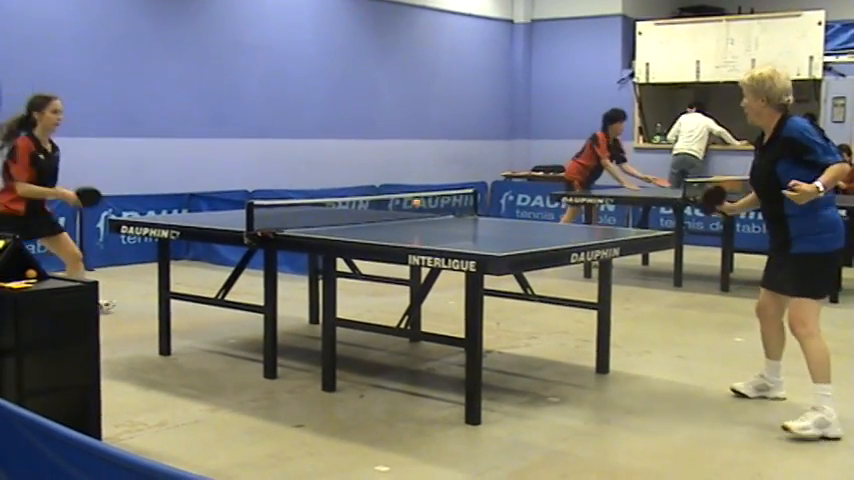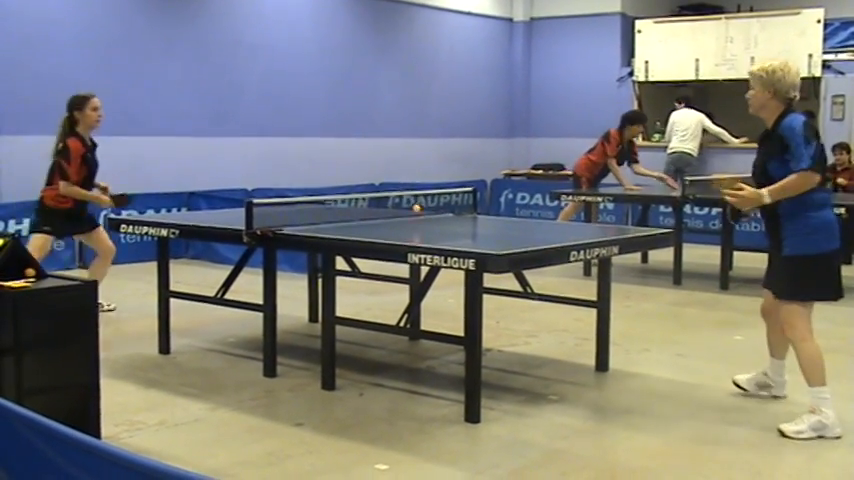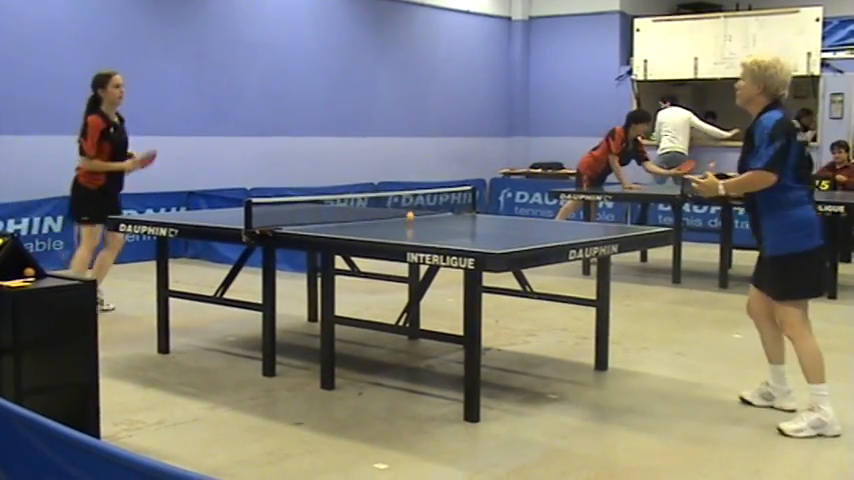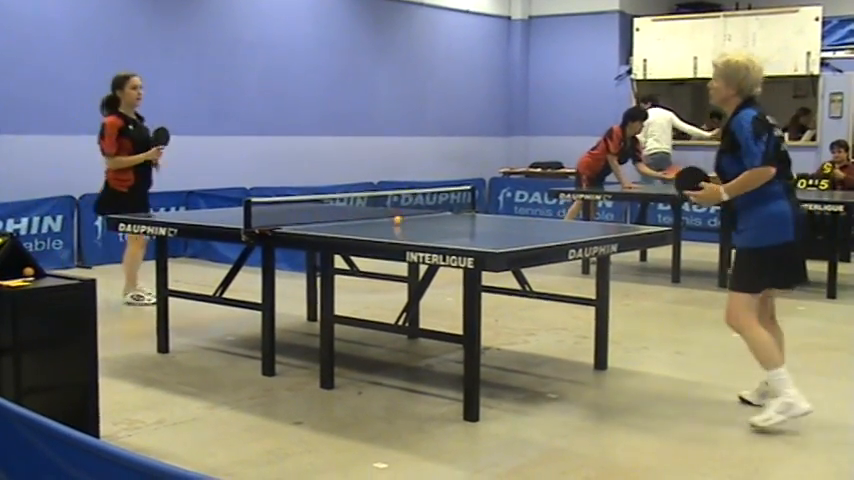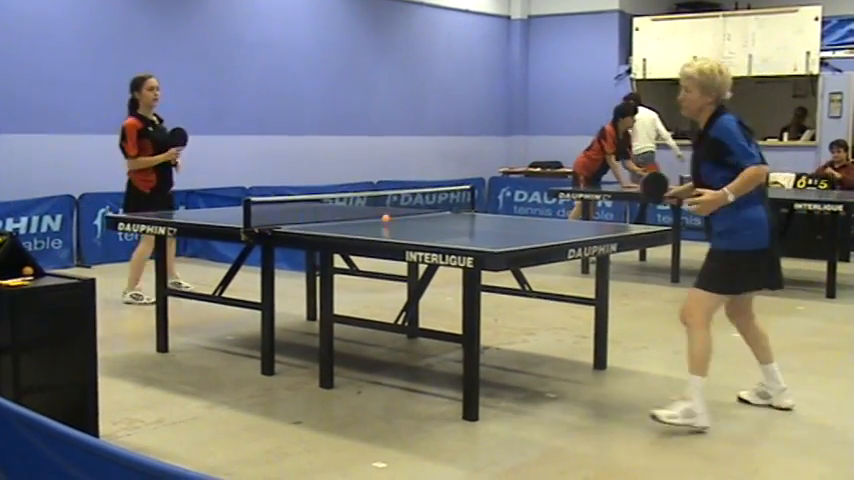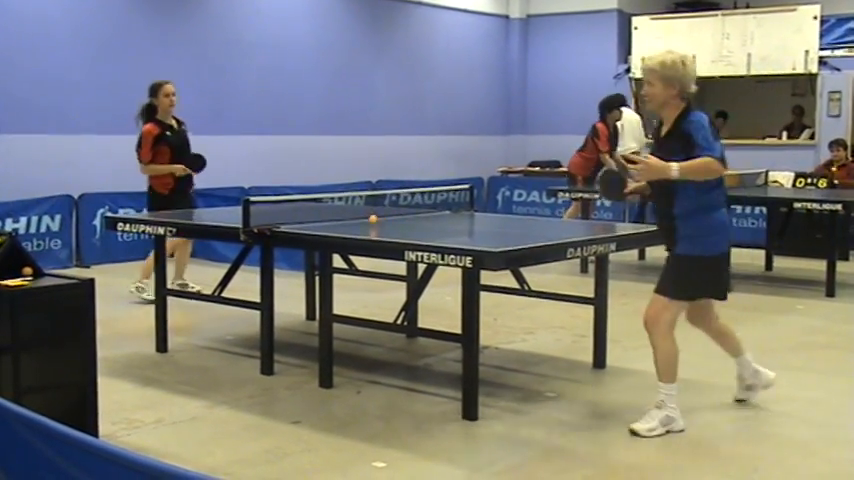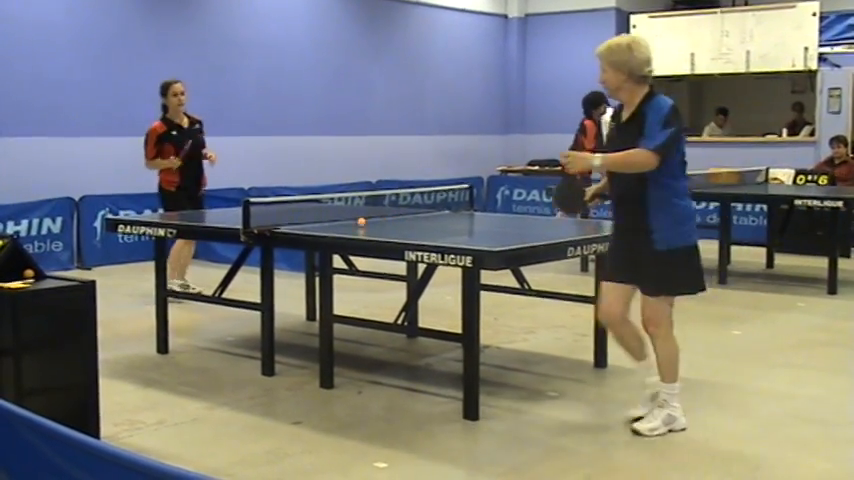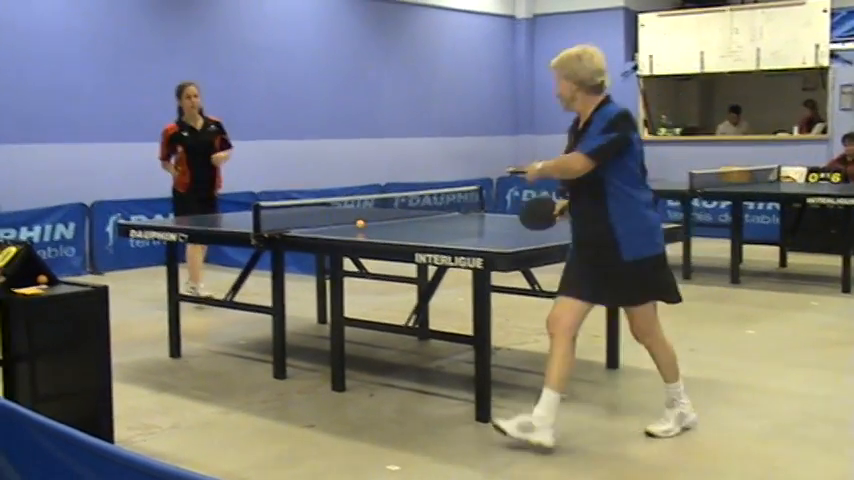
dt=0.2s
person 1, frame 1
left shoulder: (797, 130)
right shoulder: (764, 142)
left elbow: (839, 164)
left wrist: (816, 188)
right wrist: (735, 207)
left hip: (815, 238)
right hip: (787, 240)
left knee: (801, 323)
right knee: (767, 309)
left ankle: (825, 413)
right ankle: (771, 381)
person 1, frame 2
left shoulder: (794, 126)
right shoulder: (771, 133)
left elbow: (807, 176)
left wrist: (763, 196)
right wrist: (751, 201)
left hip: (808, 239)
right hip: (789, 239)
left knee: (795, 326)
right knee: (771, 309)
left ankle: (823, 414)
right ankle: (773, 379)
person 1, frame 3
left shoulder: (771, 123)
right shoulder: (767, 123)
left elbow: (765, 176)
left wrist: (721, 187)
right wrist: (735, 189)
left hip: (790, 235)
right hip: (780, 235)
left knee: (793, 324)
right knee: (759, 308)
left ankle: (822, 412)
right ankle: (778, 389)
person 1, frame 4
left shoulder: (746, 121)
right shoulder: (748, 120)
left elbow: (764, 171)
left wrist: (721, 193)
right wrist: (720, 188)
left hip: (764, 230)
right hip: (768, 228)
left knee: (740, 316)
right knee: (761, 312)
left ankle: (789, 397)
right ankle: (775, 387)
person 1, frame 5
left shoulder: (726, 127)
right shoulder: (710, 129)
left elbow: (758, 170)
left wrist: (723, 197)
right wrist: (685, 190)
left hip: (740, 236)
right hip: (743, 235)
left knee: (693, 313)
right knee: (739, 313)
left ankle: (693, 404)
right ankle: (775, 387)
person 1, frame 6
left shoulder: (695, 123)
right shoulder: (664, 128)
left elbow: (713, 165)
left wrist: (667, 170)
right wrist: (644, 184)
left hip: (698, 240)
right hip: (687, 239)
left knee: (657, 319)
right knee: (702, 317)
left ankle: (667, 410)
right ankle: (753, 374)
person 1, frame 7
left shoulder: (663, 109)
right shoulder: (619, 116)
left elbow: (647, 159)
left wrist: (593, 162)
right wrist: (599, 187)
left hip: (665, 233)
right hip: (629, 232)
left knee: (657, 321)
right knee: (609, 312)
left ankle: (671, 408)
right ankle: (662, 385)
person 1, frame 8
left shoulder: (615, 117)
right shoulder: (580, 124)
left elbow: (579, 164)
left wrist: (539, 170)
right wrist: (567, 203)
left hip: (630, 244)
right hip: (591, 246)
left knee: (645, 331)
right knee: (559, 326)
left ankle: (680, 407)
right ankle: (542, 421)
person 2, frame 1
left shoulder: (52, 148)
right shoulder: (23, 146)
right elbow: (21, 189)
left wrist: (68, 196)
right wrist: (61, 193)
left hip: (38, 213)
left knee: (75, 256)
person 2, frame 2
left shoulder: (88, 144)
right shoulder: (72, 146)
right elbow: (65, 187)
left wrist: (96, 185)
right wrist: (97, 198)
left hip: (75, 210)
right hip: (54, 208)
left knee: (108, 251)
right knee: (31, 259)
person 2, frame 3
left shoulder: (118, 120)
right shoulder: (94, 122)
right elbow: (86, 163)
left wrist: (127, 158)
right wrist: (122, 166)
left hip: (108, 192)
right hip: (89, 190)
left knee: (115, 243)
right knee: (89, 244)
person 2, frame 4
left shoulder: (138, 120)
right shoulder: (112, 123)
right elbow: (112, 162)
left wrist: (153, 156)
right wrist: (145, 156)
left hip: (138, 188)
right hip: (121, 190)
left knee: (141, 237)
right knee: (136, 238)
left ankle: (133, 285)
right ankle: (130, 291)
person 2, frame 5
left shoulder: (158, 121)
right shoulder: (132, 125)
right elbow: (133, 163)
left wrist: (172, 159)
right wrist: (165, 156)
left hip: (163, 188)
right hip: (144, 190)
right knee: (150, 239)
left ankle: (171, 279)
right ankle: (130, 290)
person 2, frame 6
left shoulder: (179, 125)
right shoulder: (150, 131)
right elbow: (145, 168)
right wrist: (173, 168)
left hip: (183, 189)
right hip: (164, 192)
left knee: (187, 235)
right knee: (173, 239)
left ankle: (179, 279)
right ankle: (141, 283)
person 2, frame 7
left shoulder: (196, 123)
right shoulder: (157, 129)
right elbow: (149, 163)
left wrist: (208, 154)
right wrist: (169, 163)
left hip: (195, 187)
right hip: (173, 189)
left ankle: (179, 279)
right ankle: (168, 282)
person 2, frame 8
left shoulder: (215, 125)
right shoulder: (172, 131)
left elbow: (227, 150)
right elbow: (164, 161)
left wrist: (222, 156)
right wrist: (172, 169)
left hip: (209, 189)
right hip: (186, 191)
left ankle: (192, 283)
right ankle: (197, 287)
